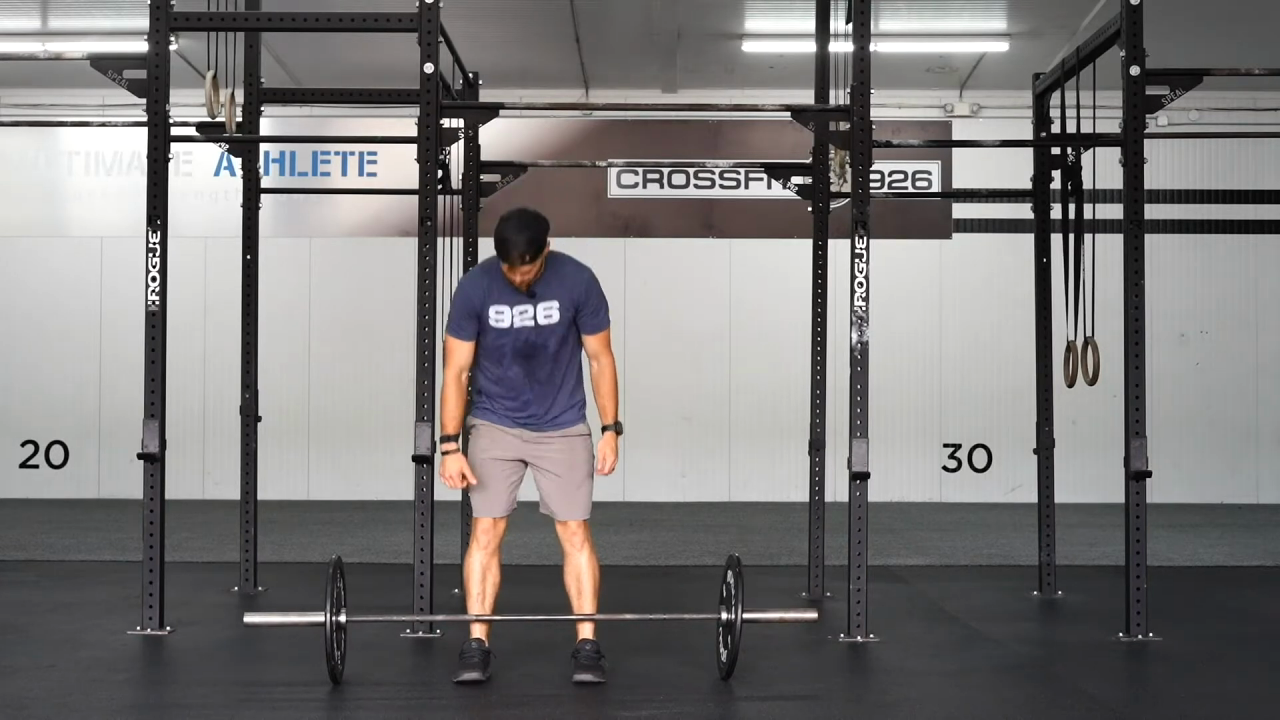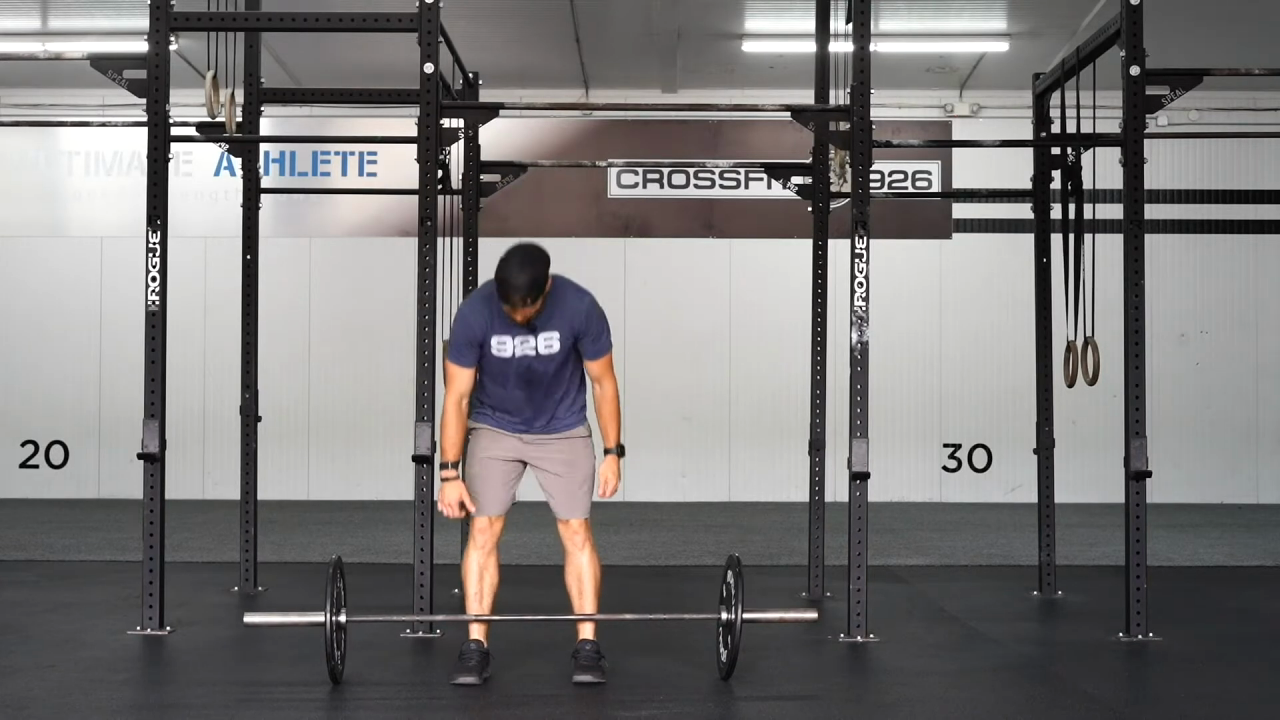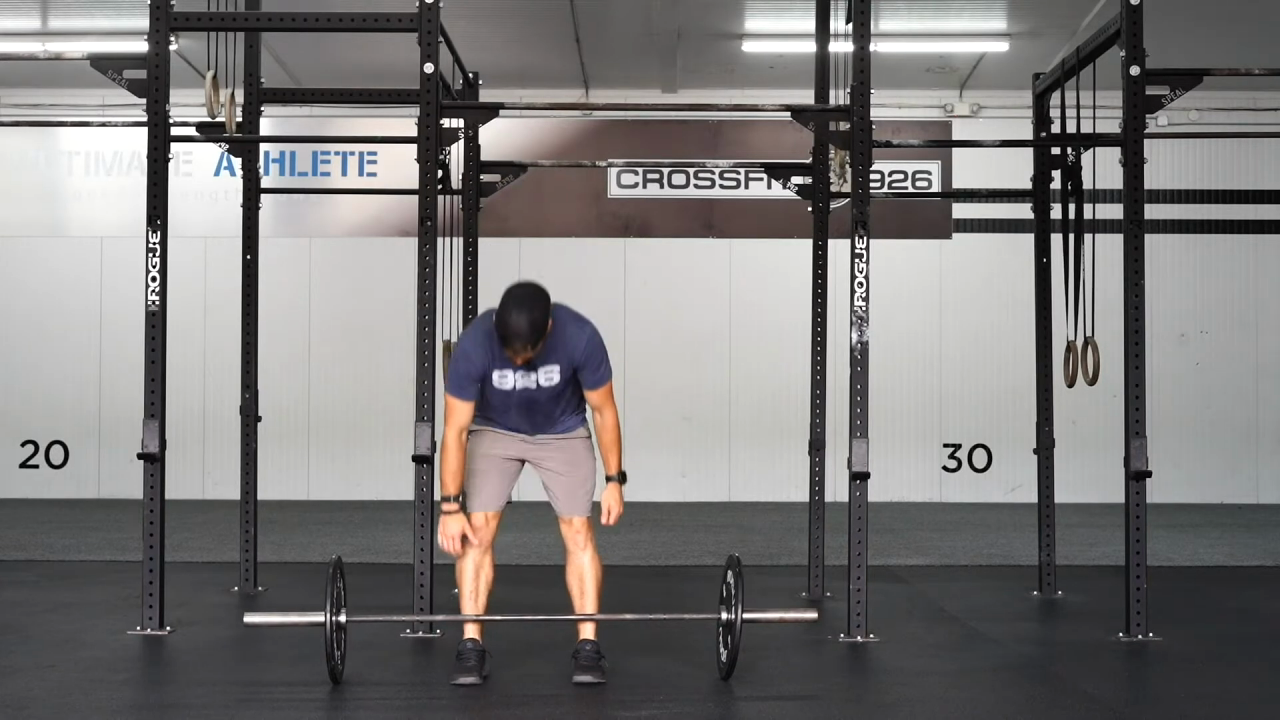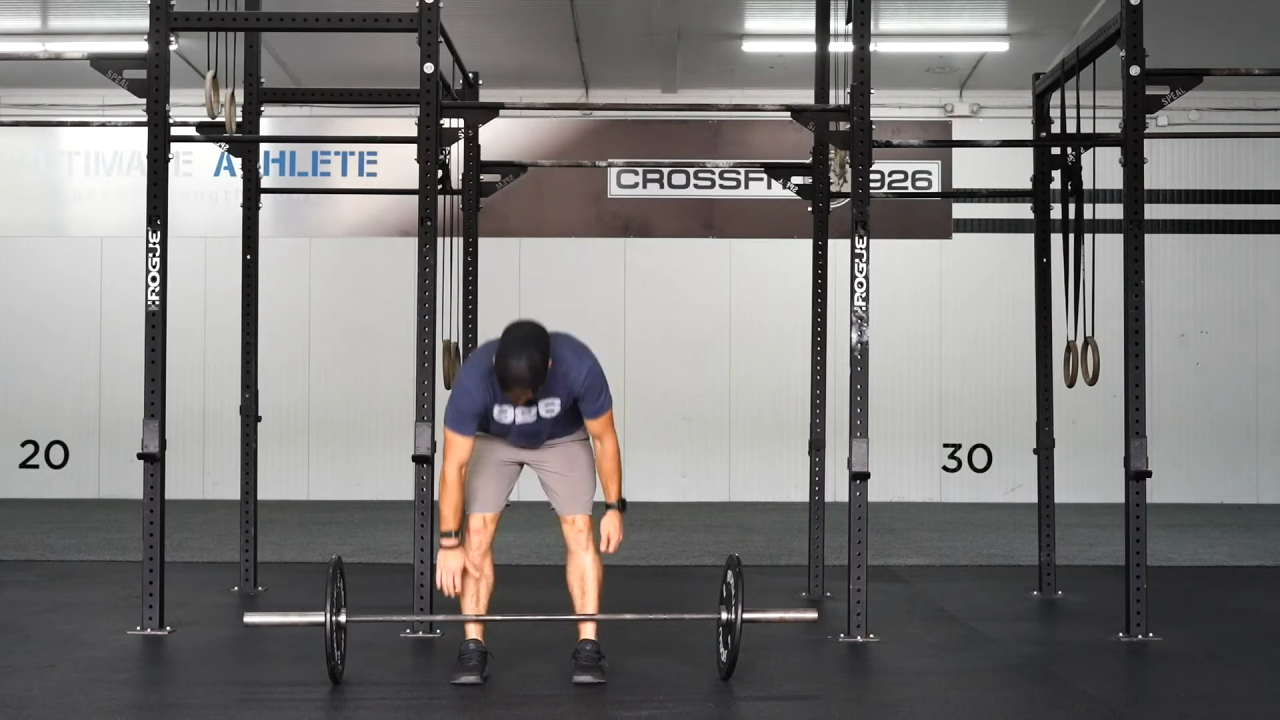
dt=0.1s
person 1, frame 1
left shoulder: (579, 281)
right shoulder: (474, 287)
left elbow: (601, 358)
right elbow: (456, 371)
left wrist: (611, 430)
right wrist: (450, 445)
left hip: (563, 428)
right hip: (493, 425)
left knee: (575, 532)
right knee: (485, 532)
left ankle: (587, 645)
right ankle: (476, 645)
person 1, frame 2
left shoulder: (580, 307)
right shoulder: (474, 312)
left elbow: (603, 382)
right elbow: (456, 398)
left wrist: (613, 452)
right wrist: (450, 471)
left hip: (564, 432)
right hip: (493, 430)
left knee: (577, 531)
right knee: (481, 533)
left ankle: (588, 647)
right ankle: (474, 647)
person 1, frame 3
left shoulder: (581, 337)
right shoulder: (473, 344)
left elbow: (603, 409)
right elbow: (455, 429)
left wrist: (614, 480)
right wrist: (450, 506)
left hip: (563, 435)
right hip: (493, 432)
left knee: (578, 531)
right knee: (477, 534)
left ankle: (588, 646)
right ankle: (472, 645)
person 1, frame 4
left shoulder: (580, 368)
right shoulder: (475, 378)
left elbow: (604, 439)
right elbow: (454, 466)
left wrist: (615, 508)
right wrist: (450, 542)
left hip: (563, 440)
right hip: (492, 441)
left knee: (580, 531)
right knee: (477, 532)
left ankle: (588, 647)
right ankle: (473, 648)
